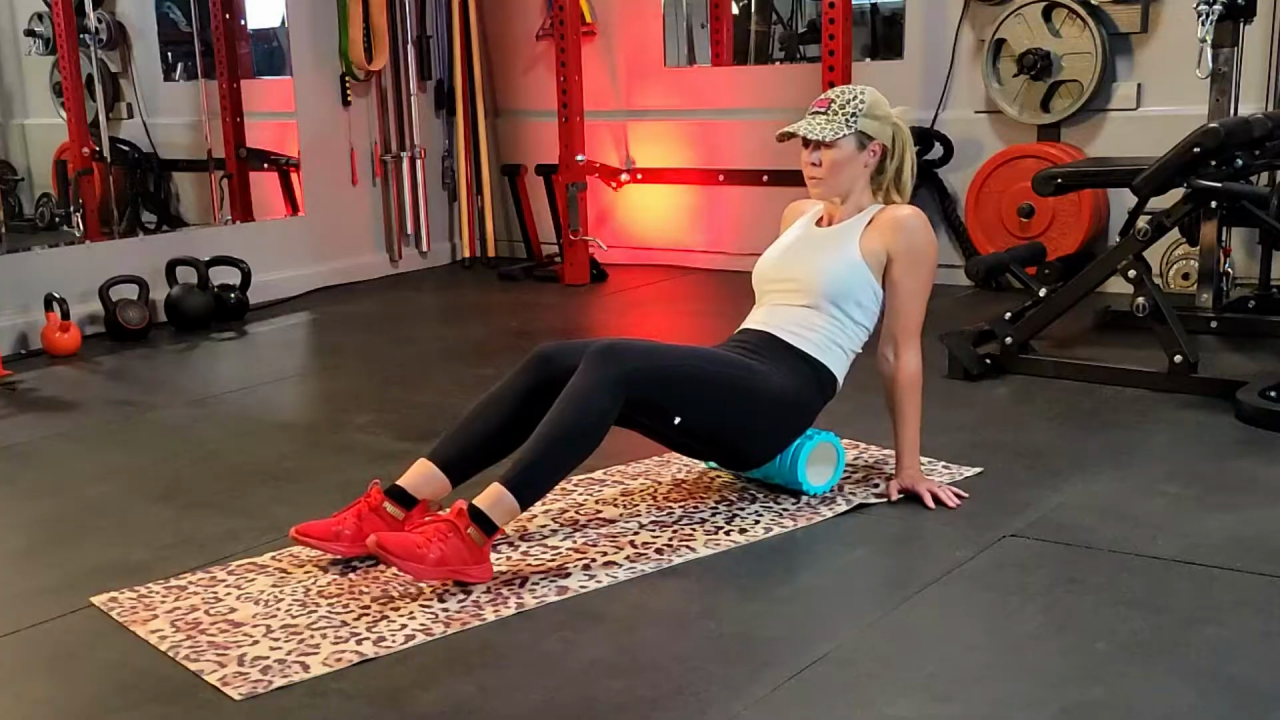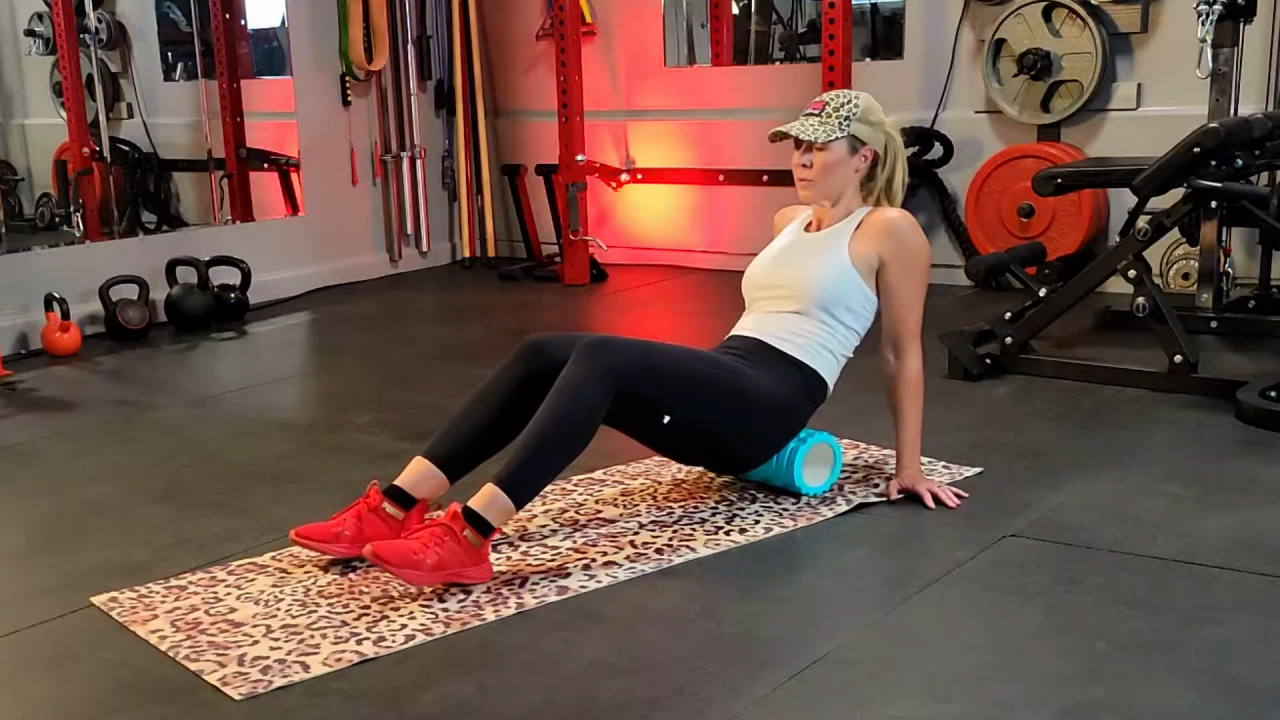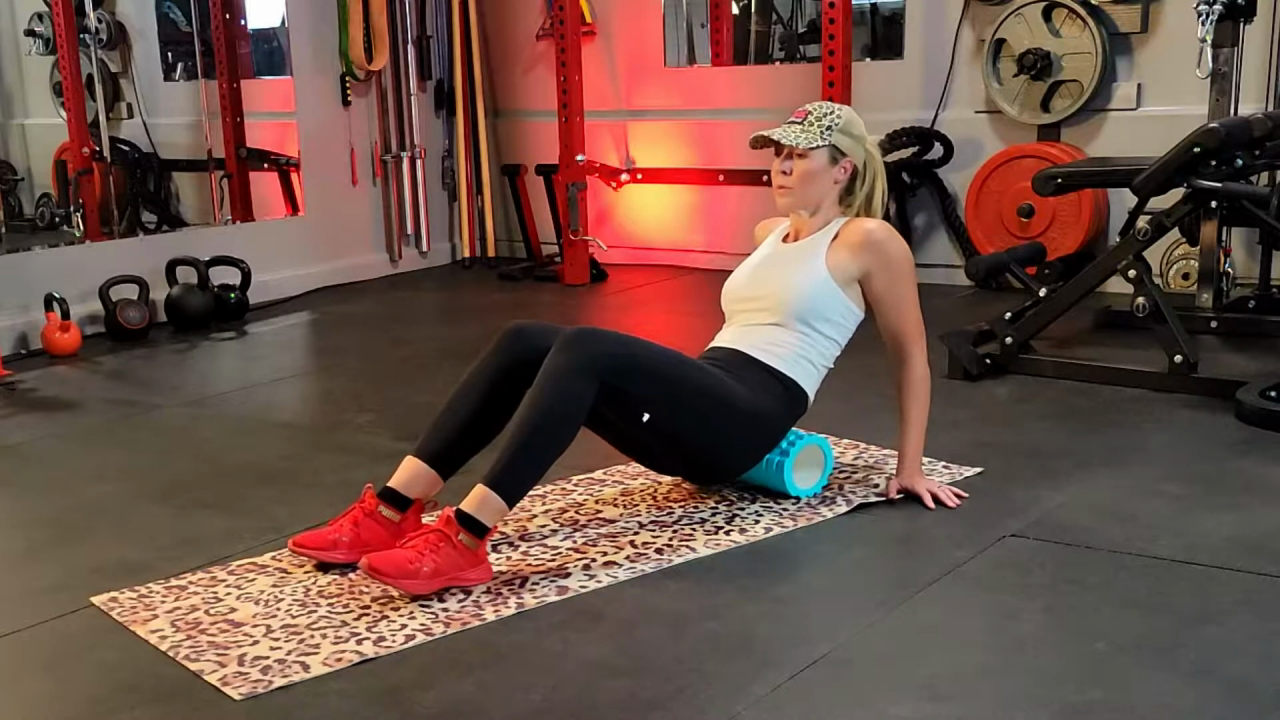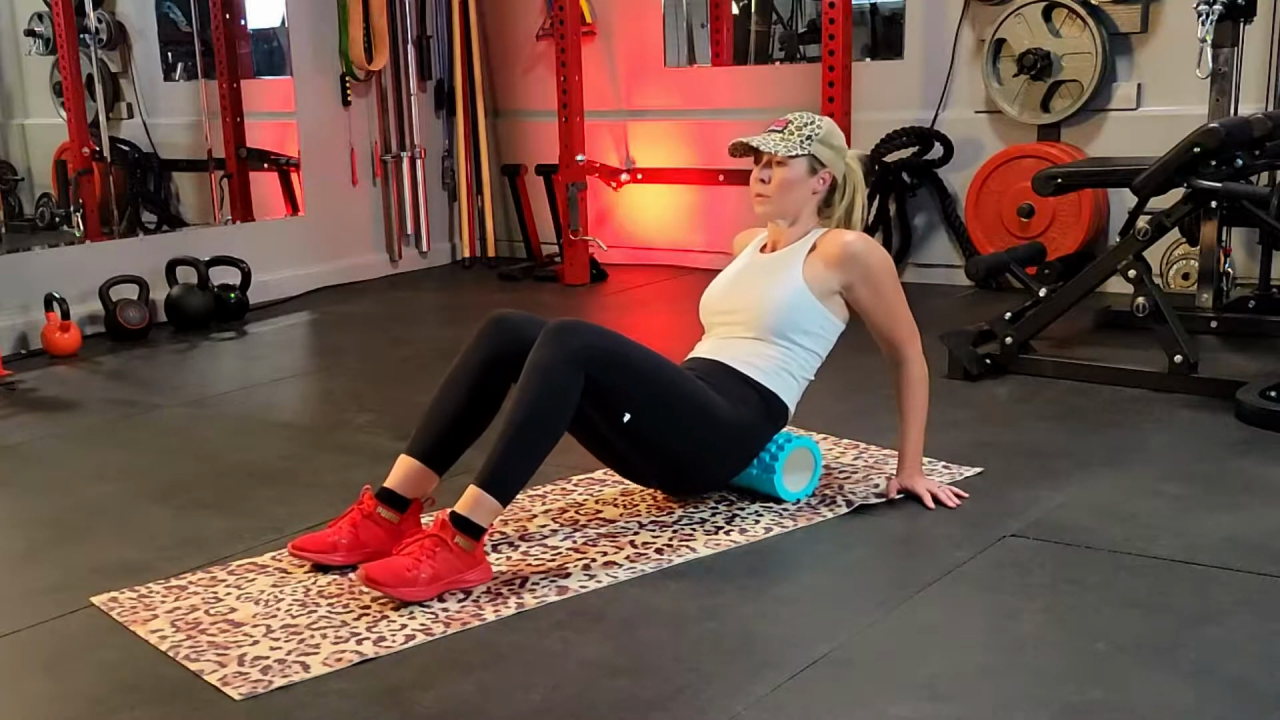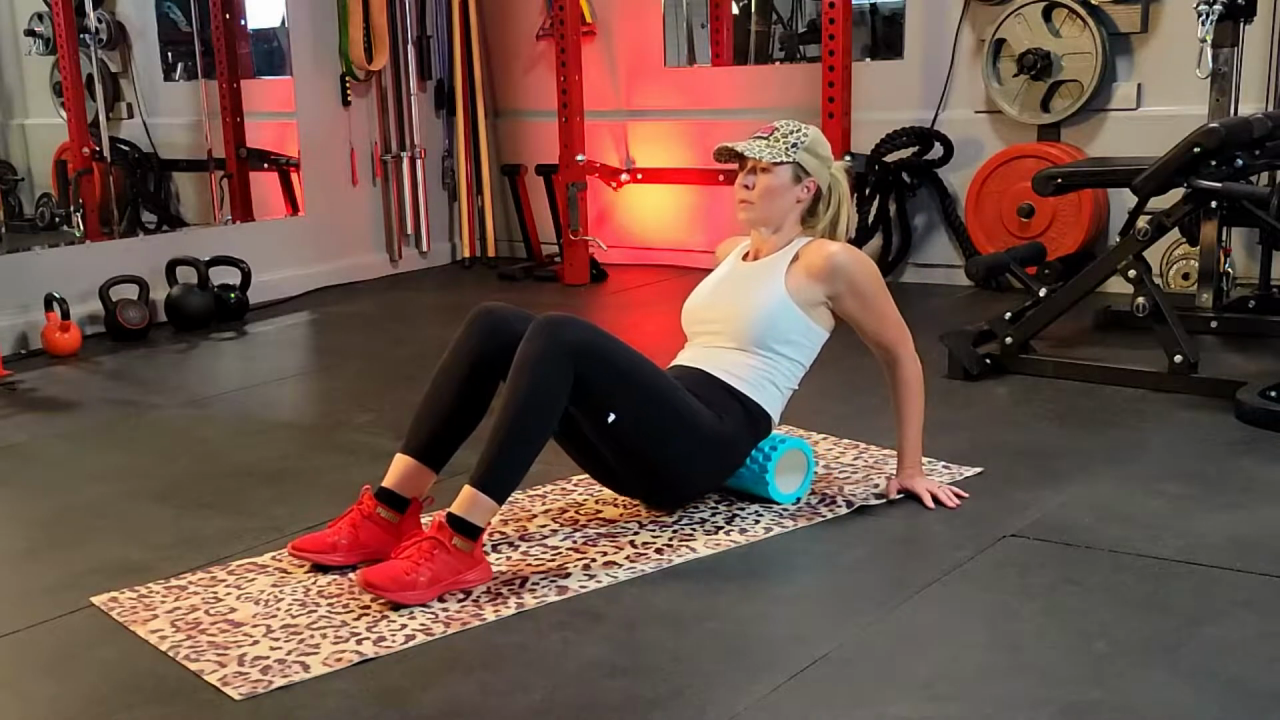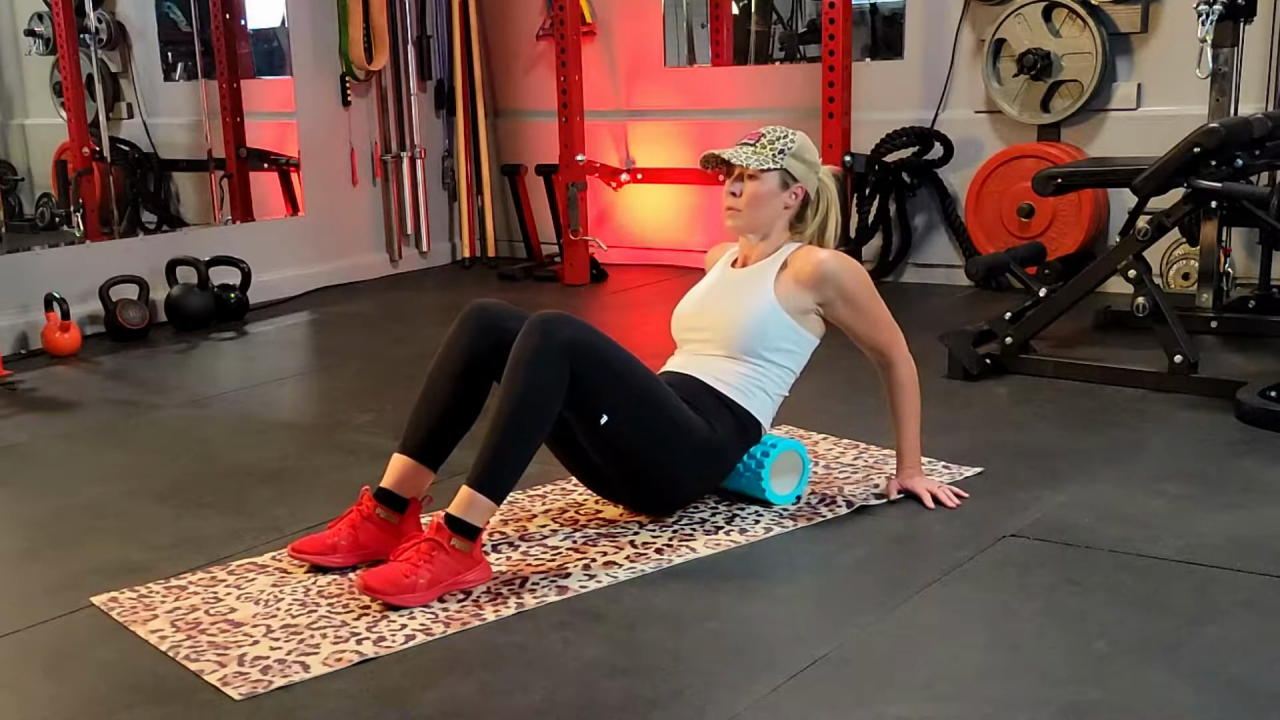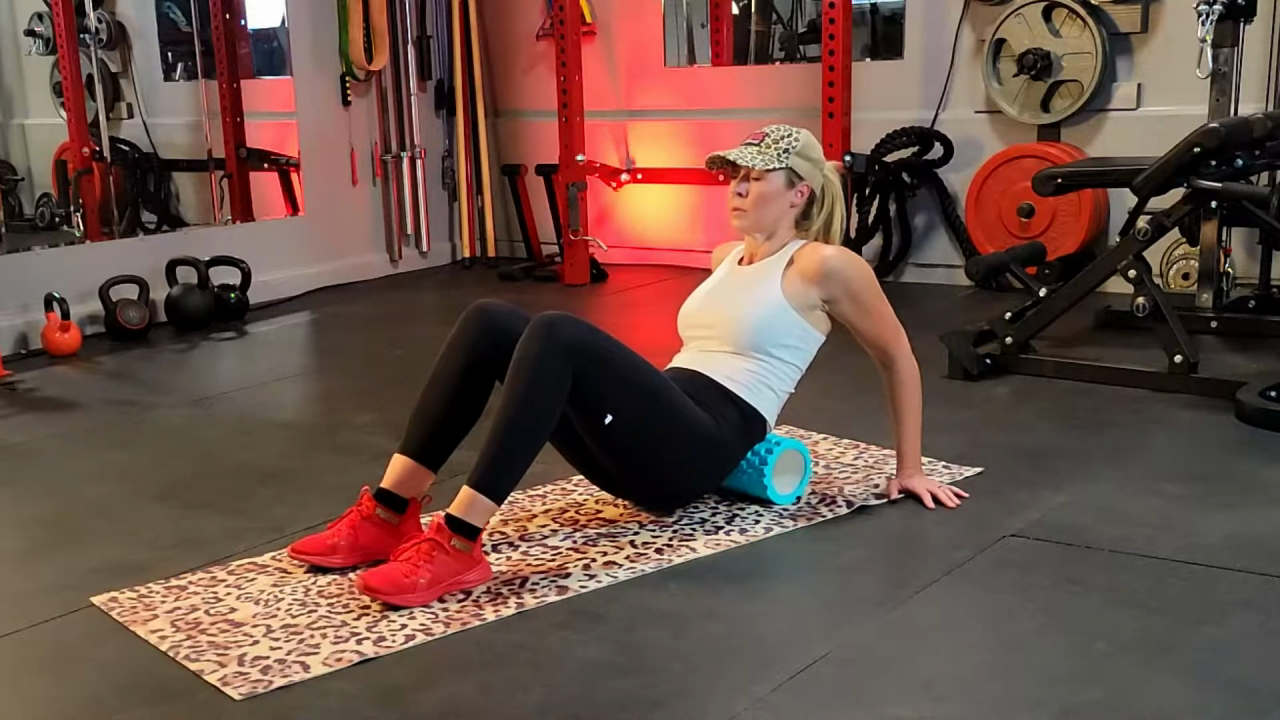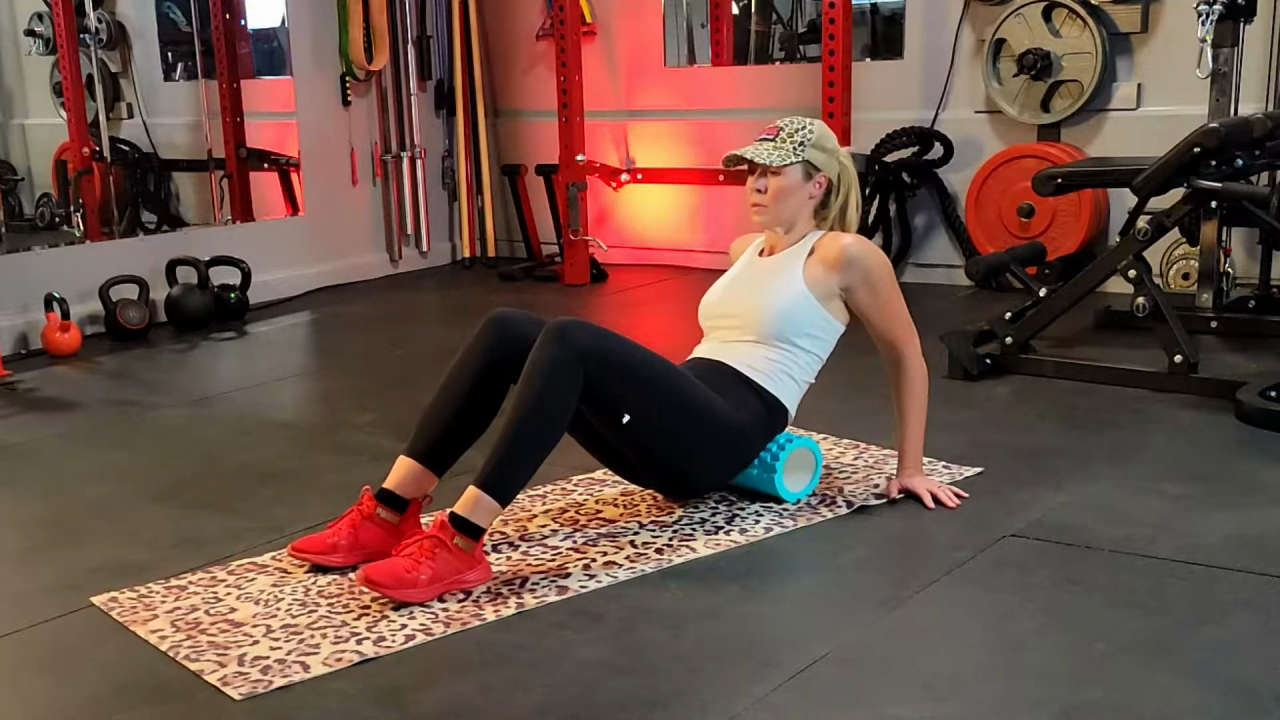
dt=0.3s
person 1, frame 1
left shoulder: (901, 227)
right shoulder: (799, 215)
left elbow: (902, 353)
left wrist: (910, 466)
left hip: (778, 400)
right hip: (729, 377)
left knee: (612, 366)
right knee: (550, 365)
left ankle: (472, 535)
right ankle: (395, 509)
person 1, frame 2
left shoulder: (890, 231)
right shoulder: (790, 221)
left elbow: (903, 354)
left wrist: (910, 466)
left hip: (768, 405)
right hip: (720, 382)
left knee: (601, 358)
right knee: (539, 355)
left ankle: (468, 536)
right ankle: (394, 509)
person 1, frame 3
left shoulder: (869, 241)
right shoulder: (769, 233)
left elbow: (911, 354)
left wrist: (910, 466)
left hip: (747, 421)
right hip: (695, 405)
left knee: (584, 348)
right knee: (522, 342)
left ankle: (464, 541)
right ankle: (392, 512)
person 1, frame 4
left shoulder: (846, 252)
right shoulder: (748, 245)
left elbow: (908, 355)
left wrist: (911, 467)
left hip: (725, 432)
right hip: (675, 419)
left knee: (569, 340)
right knee: (504, 332)
left ankle: (461, 543)
right ankle: (390, 513)
person 1, frame 5
left shoulder: (830, 263)
right shoulder: (730, 253)
left elbow: (902, 356)
left wrist: (911, 468)
left hip: (706, 445)
right hip: (652, 435)
left knee: (558, 335)
right knee: (492, 324)
left ankle: (459, 544)
right ankle: (389, 513)
person 1, frame 6
left shoulder: (818, 269)
right shoulder: (720, 260)
left elbow: (896, 358)
left wrist: (909, 467)
left hip: (695, 452)
right hip: (638, 439)
left knee: (552, 333)
right knee: (484, 321)
left ankle: (457, 544)
right ankle: (388, 514)
person 1, frame 7
left shoulder: (824, 266)
right shoulder: (726, 257)
left elbow: (898, 358)
left wrist: (910, 468)
left hip: (700, 448)
right hip: (646, 436)
left knee: (556, 334)
right knee: (488, 322)
left ankle: (457, 543)
right ankle: (387, 514)
person 1, frame 8
left shoulder: (844, 254)
right shoulder: (745, 250)
left elbow: (907, 356)
left wrist: (911, 467)
left hip: (723, 435)
right hip: (670, 419)
left knee: (569, 341)
right knee: (506, 330)
left ankle: (459, 544)
right ankle: (389, 514)
